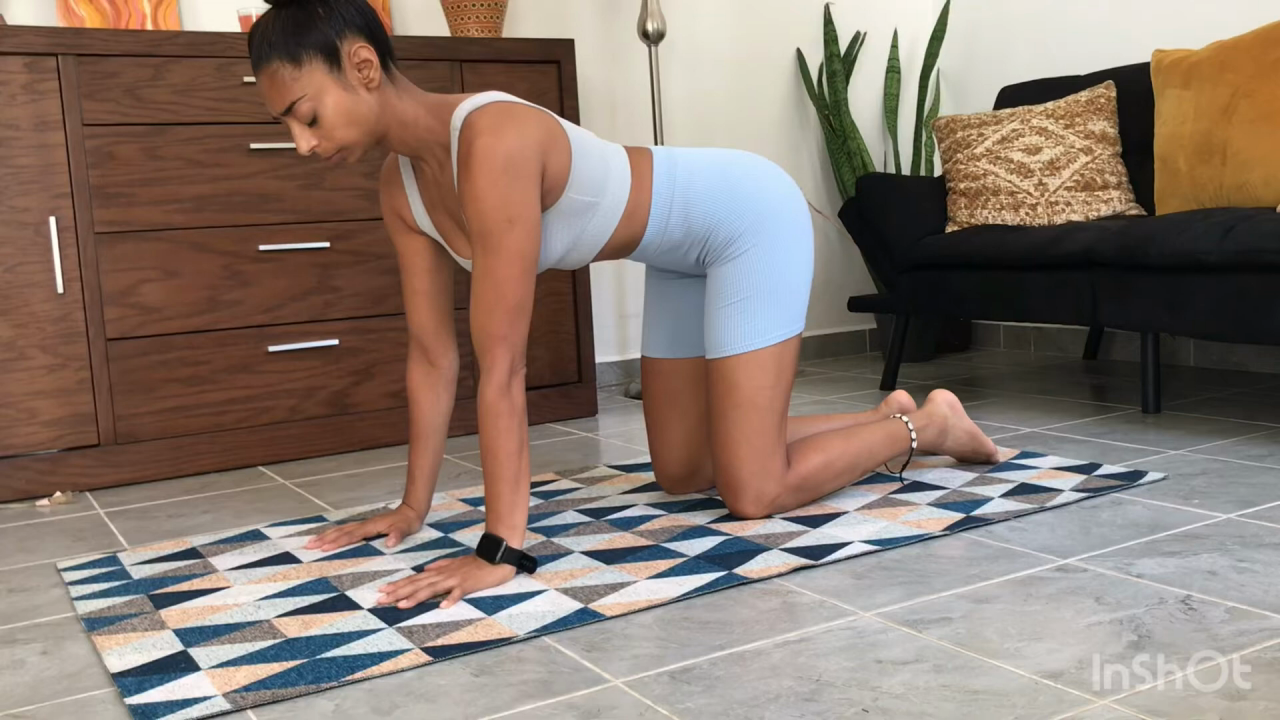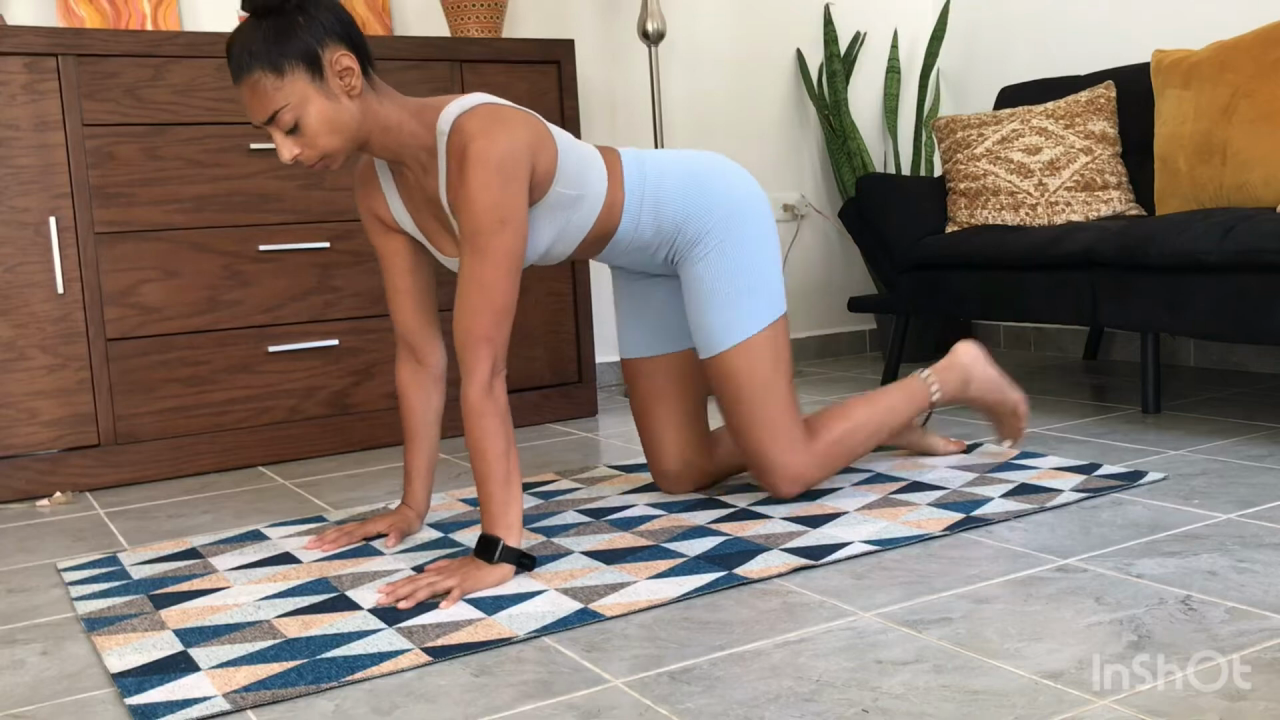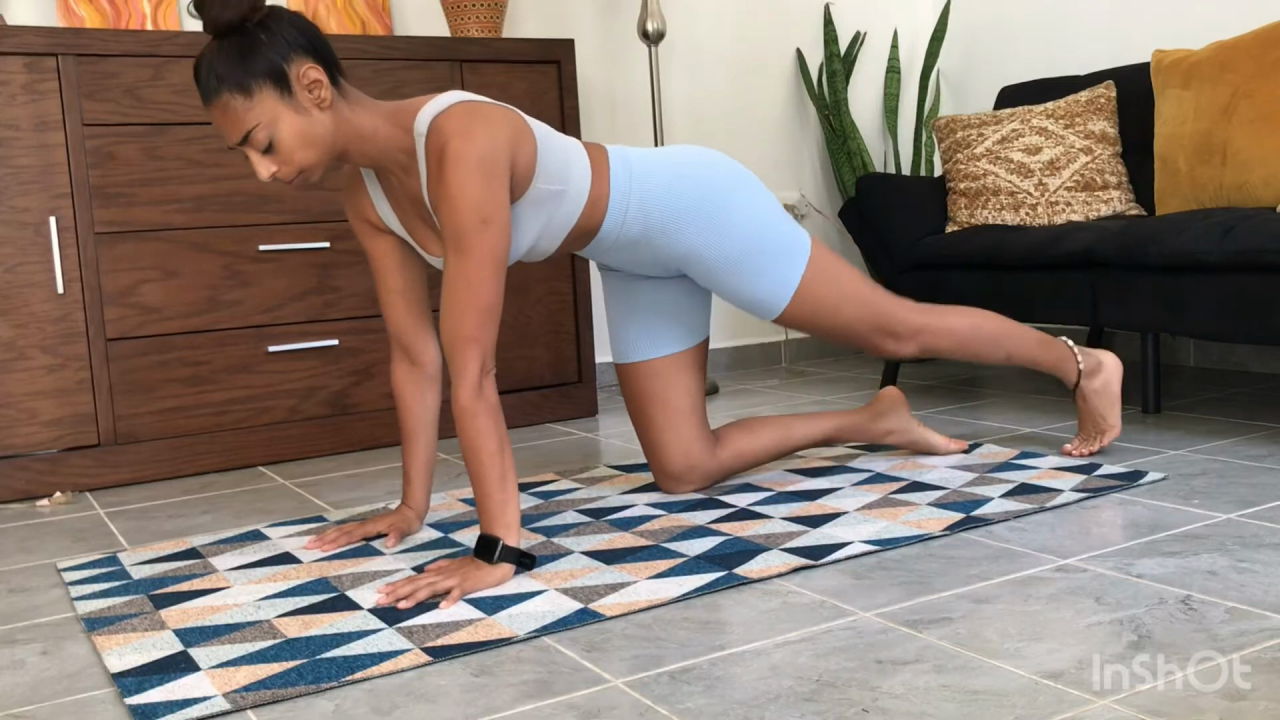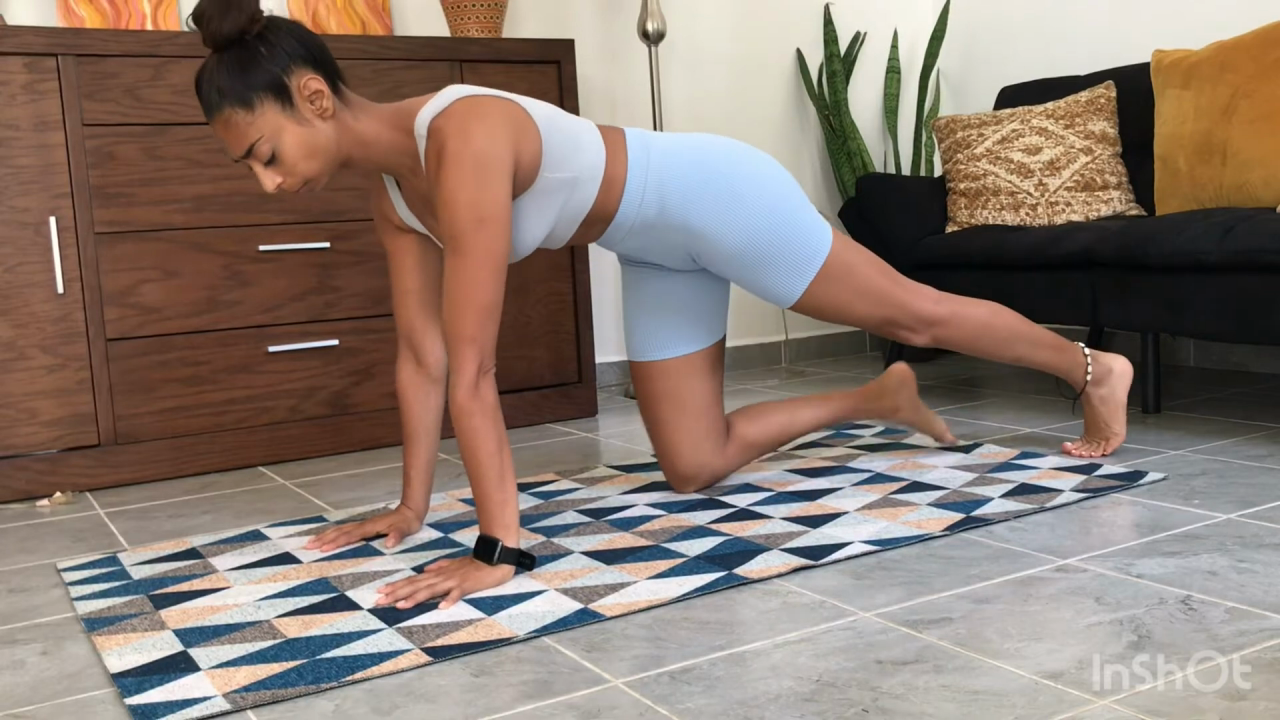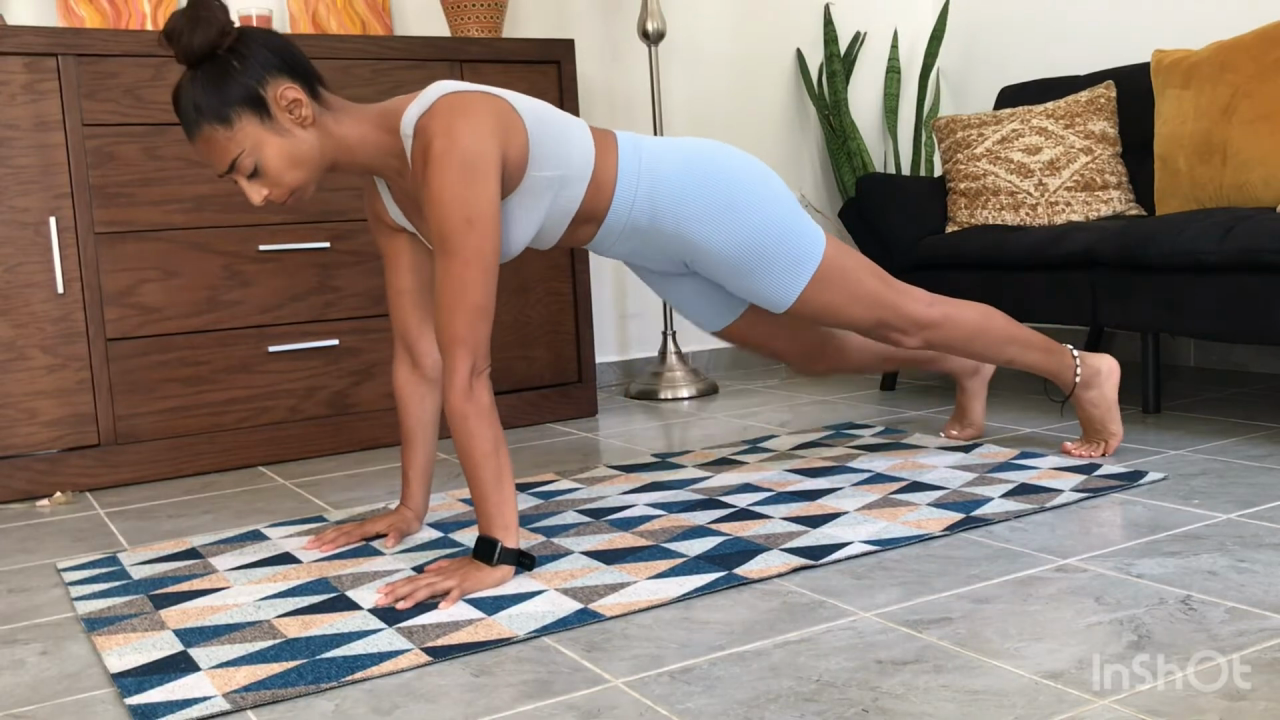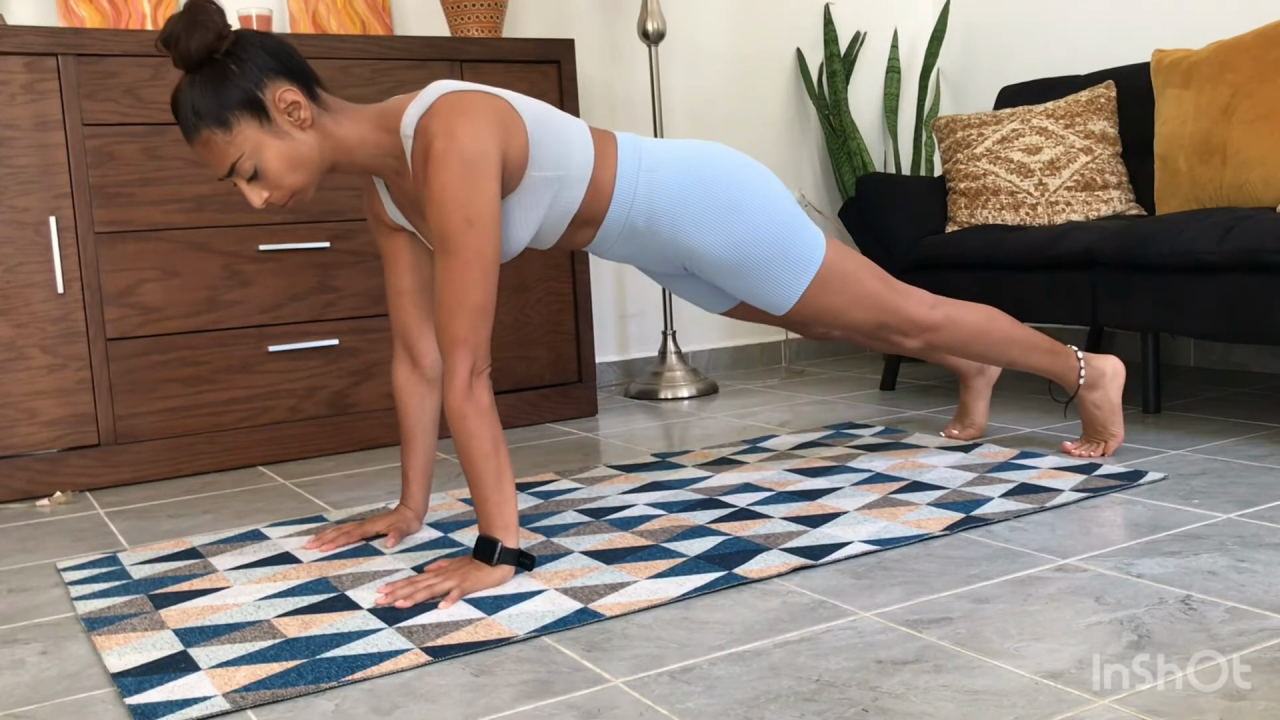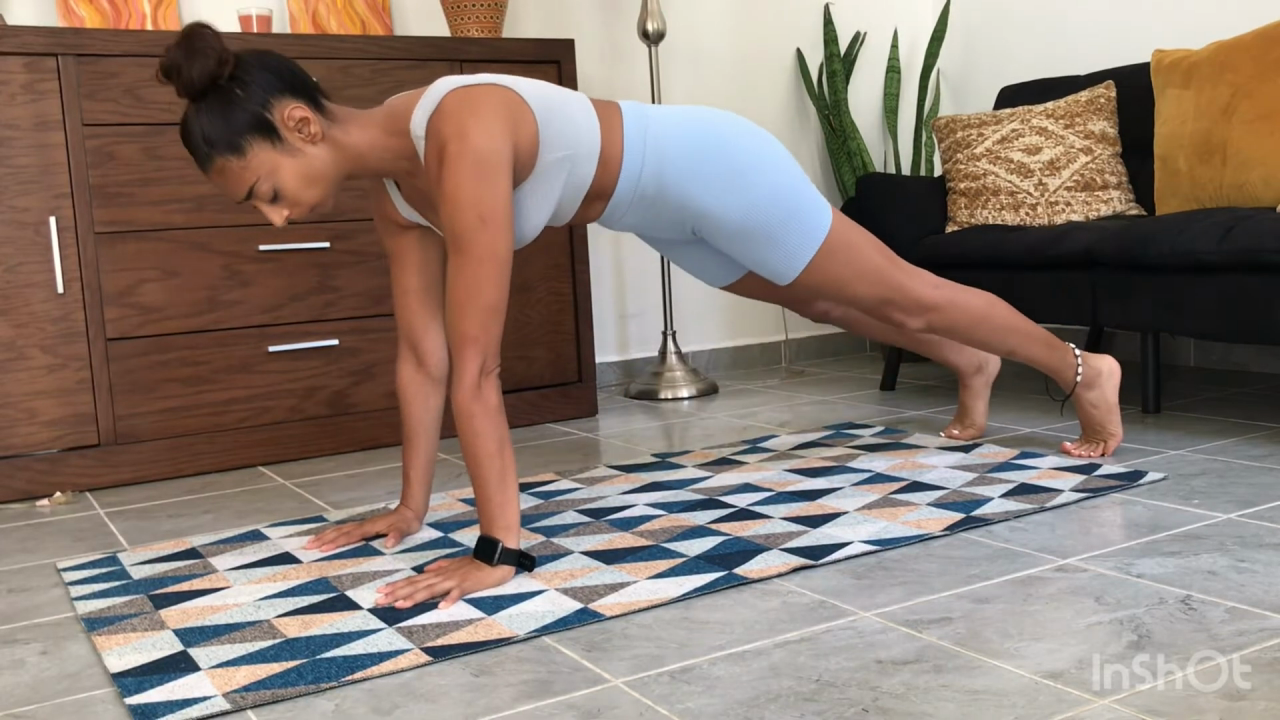
dt=0.4s
person 1, frame 1
left shoulder: (493, 141)
right shoulder: (402, 186)
left elbow: (500, 369)
right elbow: (432, 356)
left wrist: (502, 548)
right wrist: (413, 508)
left hip: (748, 213)
right hip: (685, 249)
left knee: (755, 495)
right knee: (682, 475)
left ankle: (929, 423)
right ankle: (884, 419)
person 1, frame 2
left shoulder: (483, 141)
right shoulder: (377, 188)
left elbow: (482, 368)
right elbow: (420, 355)
left wrist: (501, 546)
right wrist: (412, 507)
left hip: (708, 209)
right hip: (646, 252)
left knee: (788, 472)
right knee: (683, 470)
left ankle: (954, 375)
right ankle: (870, 422)
person 1, frame 3
left shoulder: (458, 142)
right shoulder: (366, 195)
left elbow: (472, 370)
right elbow: (415, 356)
left wrist: (500, 547)
right wrist: (412, 506)
left hip: (694, 207)
right hip: (636, 257)
left knee: (893, 328)
right knee: (684, 468)
left ankle: (1086, 365)
right ankle: (876, 421)
person 1, frame 4
left shoulder: (461, 140)
right shoulder: (392, 189)
left elbow: (472, 371)
right elbow: (421, 354)
left wrist: (499, 550)
right wrist: (412, 507)
left hip: (715, 198)
right hip: (655, 245)
left knee: (908, 313)
right knee: (692, 466)
left ankle: (1093, 371)
right ankle: (879, 399)
person 1, frame 5
left shoulder: (449, 138)
right shoulder: (382, 186)
left elbow: (466, 371)
right elbow: (417, 356)
left wrist: (498, 549)
right wrist: (410, 508)
left hip: (706, 202)
right hip: (658, 248)
left knee: (900, 313)
right knee: (813, 350)
left ankle: (1082, 372)
right ankle: (964, 371)
person 1, frame 6
left shoulder: (450, 141)
right shoulder: (381, 182)
left elbow: (466, 371)
right elbow: (417, 356)
left wrist: (499, 548)
right wrist: (411, 506)
left hip: (704, 206)
right hip: (660, 241)
left knee: (899, 314)
right knee: (825, 321)
left ankle: (1086, 373)
right ankle: (973, 373)
person 1, frame 7
left shoulder: (461, 138)
right shoulder: (390, 176)
left elbow: (477, 368)
right elbow: (424, 354)
left wrist: (499, 548)
right wrist: (411, 505)
left hip: (712, 170)
right hip: (666, 210)
left knee: (900, 292)
right knee: (818, 299)
left ankle: (1082, 372)
right ankle: (969, 366)
